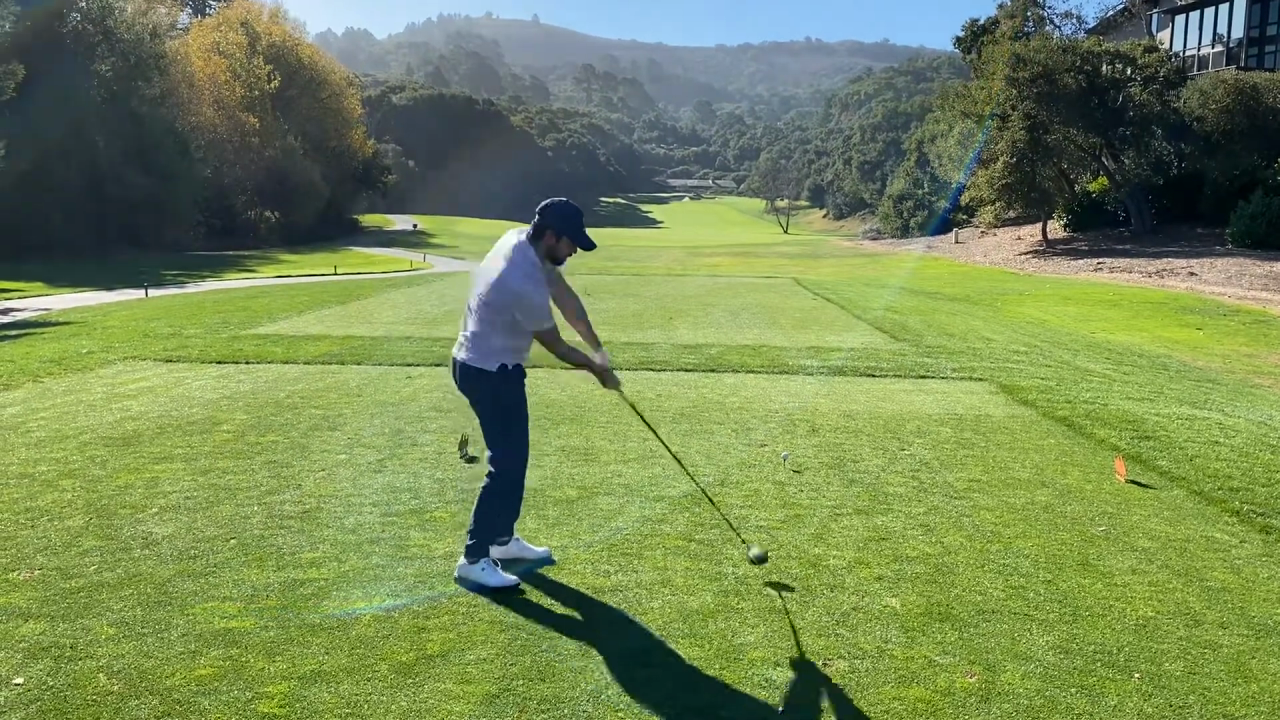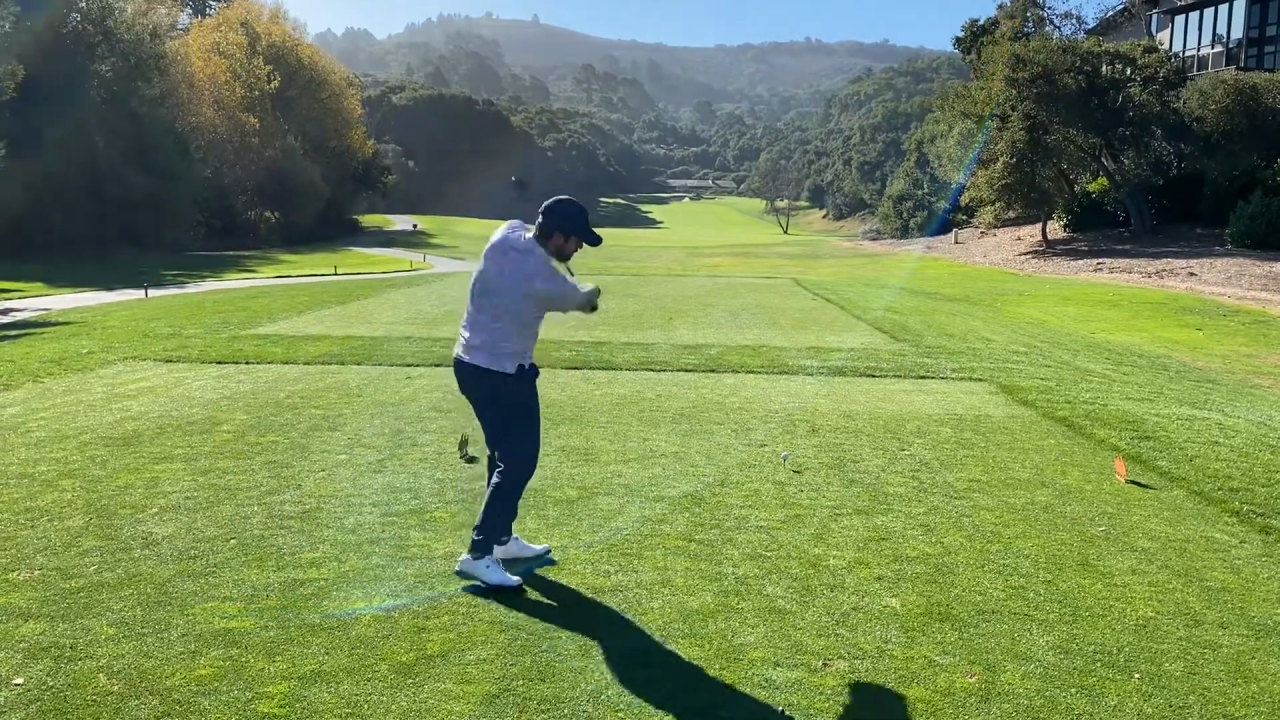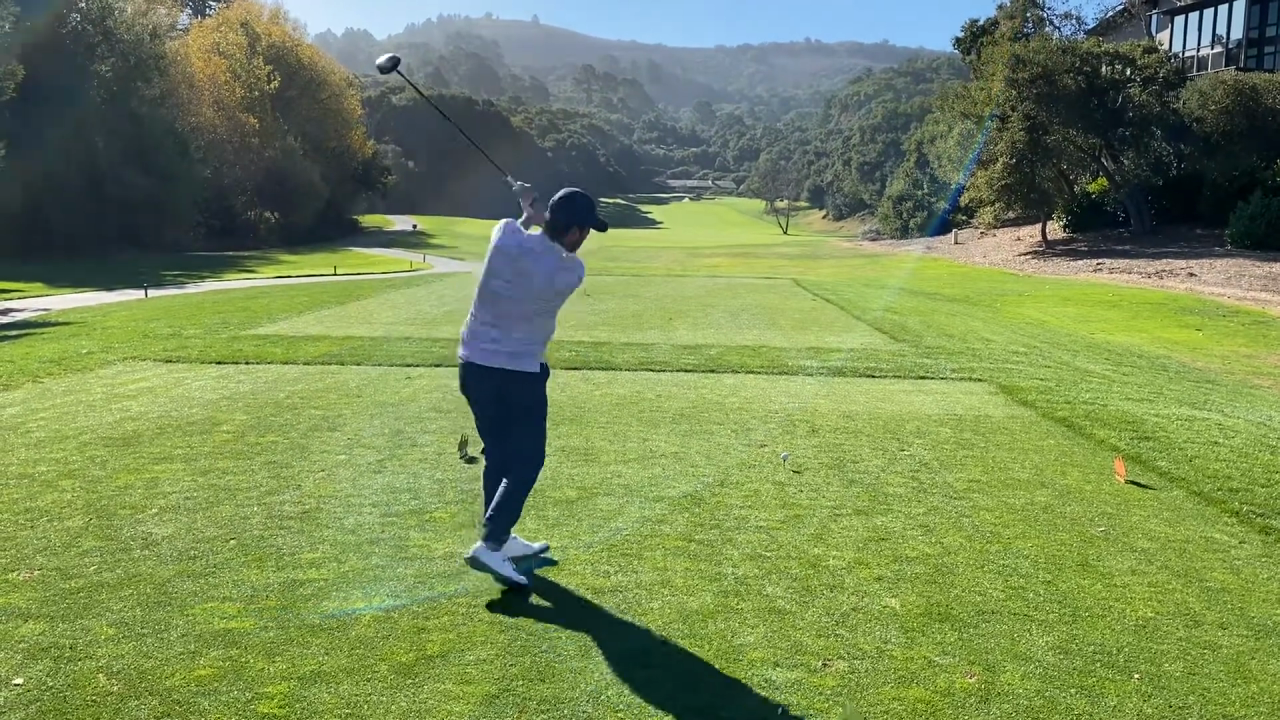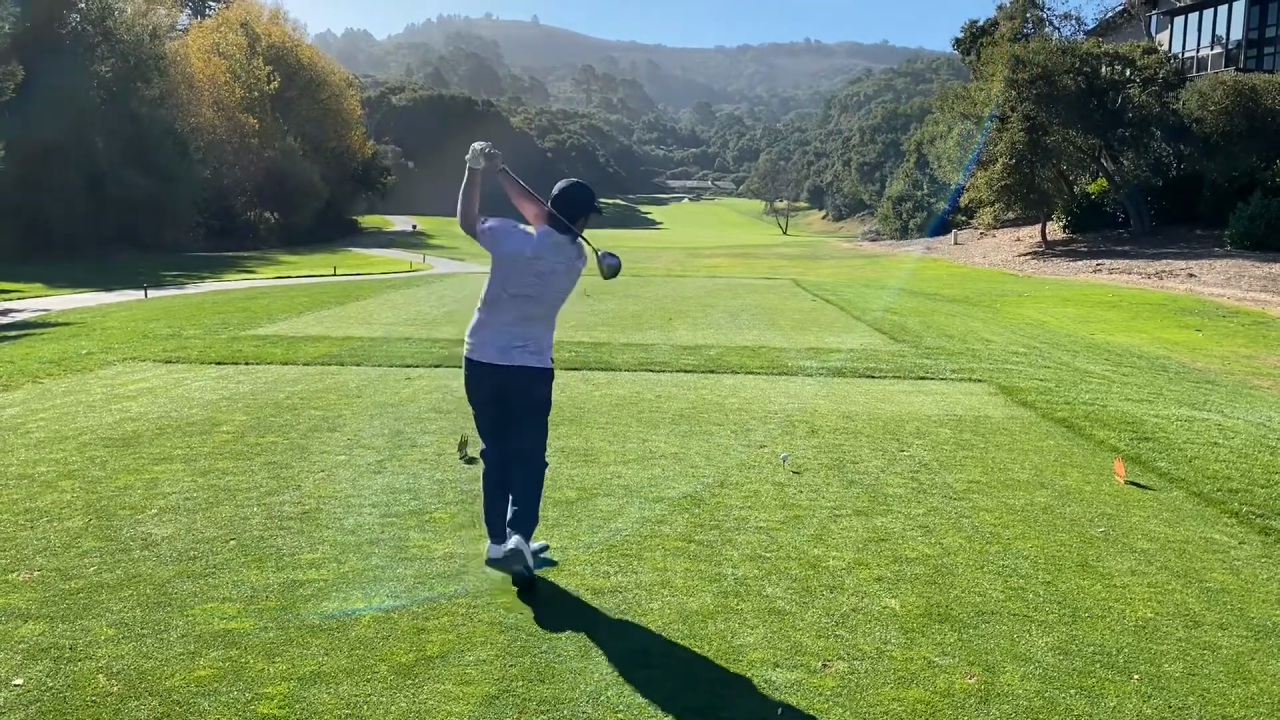
dt=0.1s
person 1, frame 1
left shoulder: (518, 239)
right shoulder: (522, 282)
left elbow: (565, 296)
right elbow: (554, 345)
left wrist: (597, 347)
right wrist: (597, 369)
left hip: (481, 366)
right hip: (491, 373)
left knee: (513, 455)
right knee: (508, 462)
left ankle: (501, 538)
right ankle: (474, 558)
person 1, frame 2
left shoulder: (507, 235)
right shoulder: (548, 282)
right elbow: (585, 303)
right wrist: (589, 294)
left hip: (469, 364)
right hip: (506, 374)
left knee: (505, 454)
right knee: (519, 462)
left ankle: (501, 538)
right ankle: (479, 553)
person 1, frame 3
left shoulder: (505, 236)
right shoulder: (568, 272)
left wrist: (531, 209)
right wrist: (534, 210)
left hip: (473, 366)
right hip: (520, 374)
left knee: (500, 454)
right knee: (525, 461)
left ankle: (499, 538)
right ankle: (490, 544)
person 1, frame 4
left shoulder: (512, 240)
right shoulder: (575, 258)
left elbow: (466, 220)
right elbow: (545, 225)
left wrist: (476, 168)
right wrist: (504, 177)
left hip: (479, 362)
right hip: (531, 372)
left knee: (496, 455)
right knee: (528, 457)
left ankle: (500, 540)
right ankle: (515, 537)
